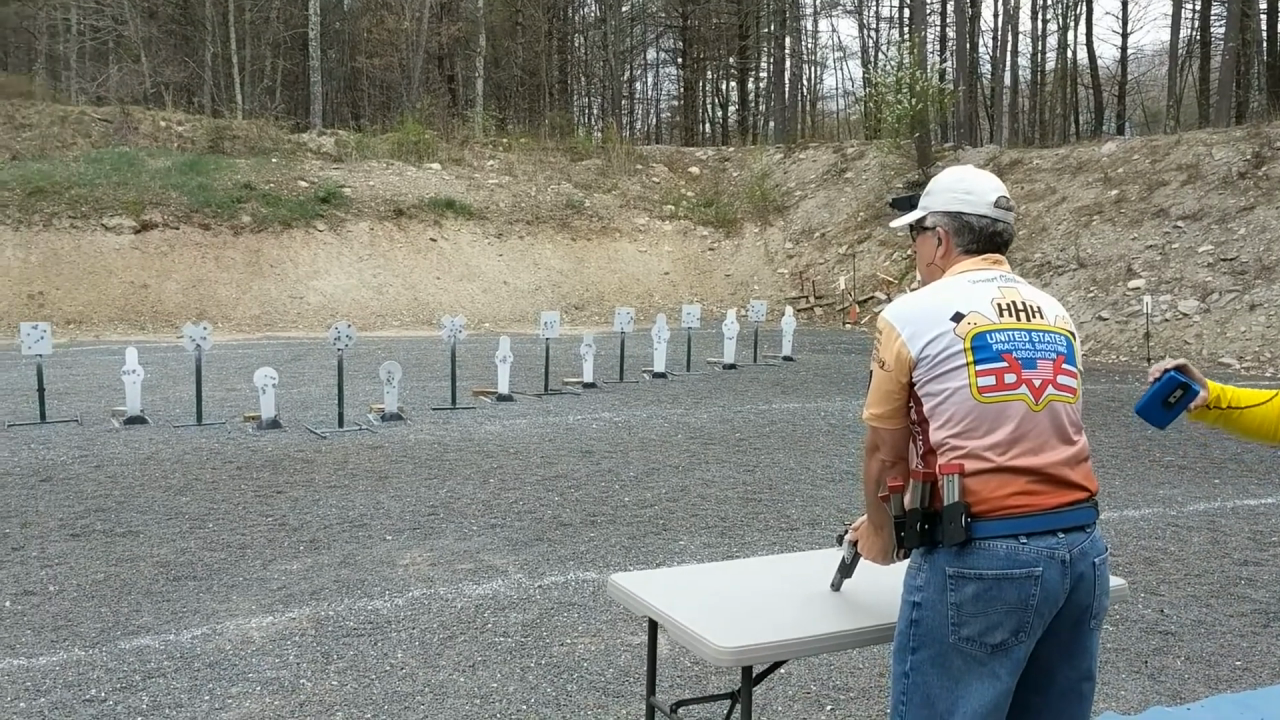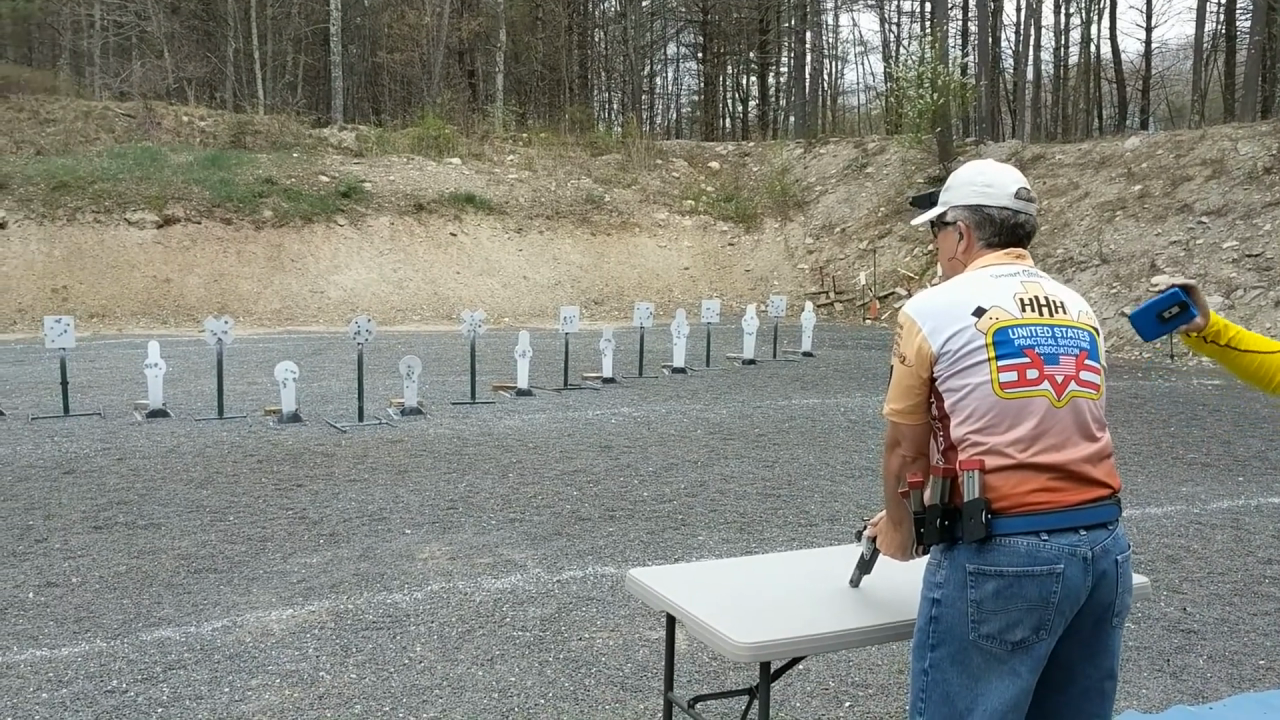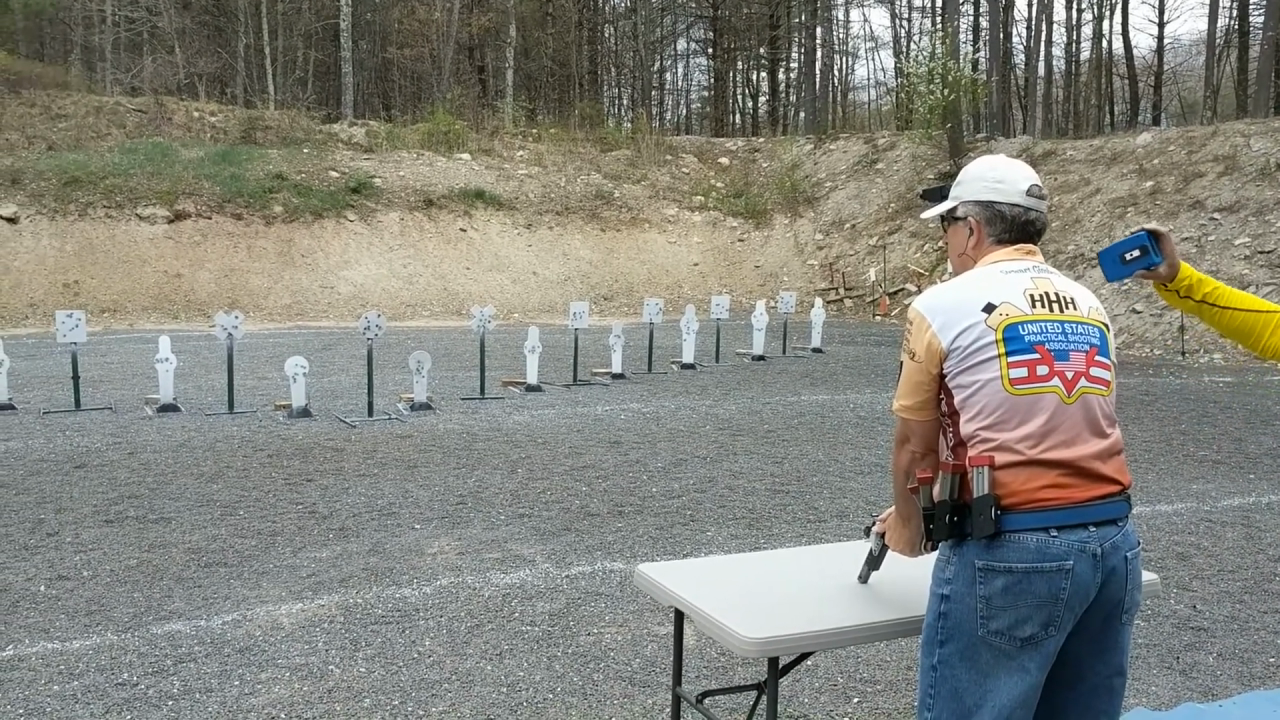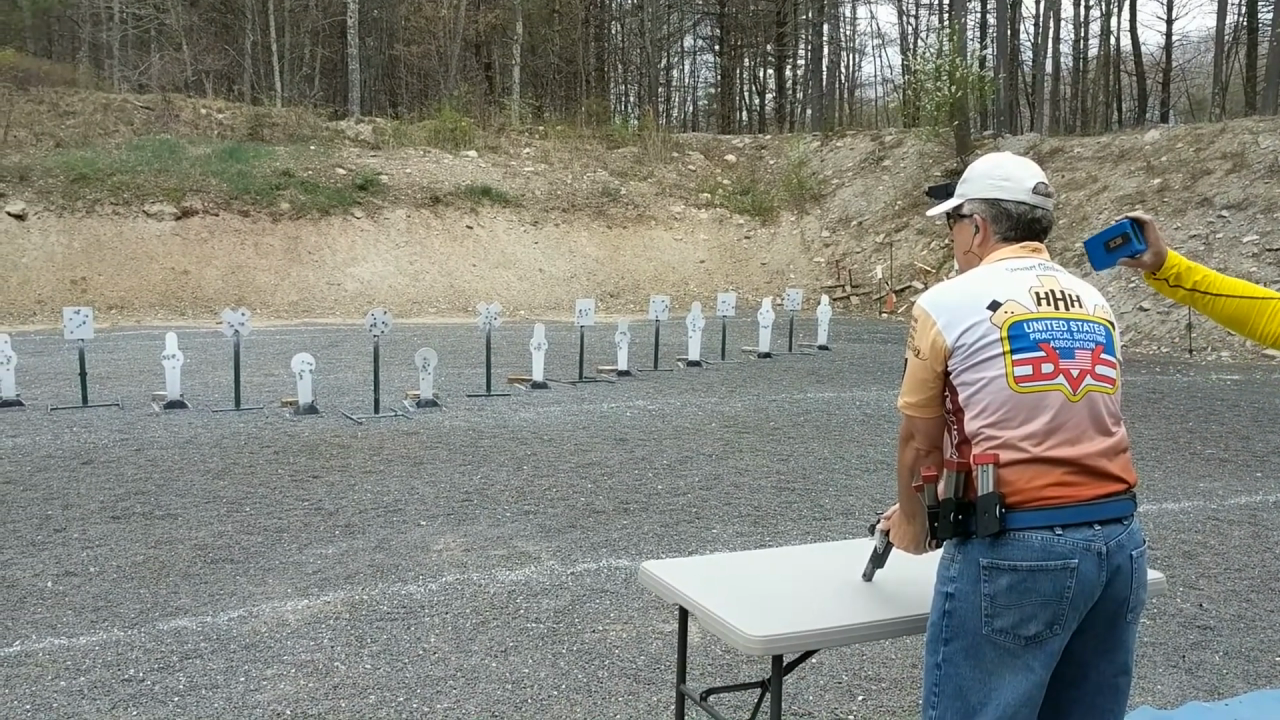
dt=0.7s
person 1, frame 1
left shoulder: (912, 315)
right shoulder: (1056, 313)
left elbow: (885, 454)
left wrist: (880, 531)
left hip: (980, 559)
right hip: (1080, 547)
person 1, frame 2
left shoulder: (933, 309)
right shoulder: (1079, 309)
left elbow: (905, 450)
left wrist: (898, 527)
left hip: (1001, 555)
right hip: (1102, 545)
person 1, frame 3
left shoulder: (943, 306)
right shoulder: (1090, 305)
left elbow: (915, 446)
left wrist: (907, 523)
left hip: (1009, 551)
right hip: (1112, 541)
person 1, frame 4
left shoulder: (948, 302)
right shoulder: (1095, 303)
left elbow: (920, 443)
left wrist: (913, 521)
left hip: (1016, 549)
right hip: (1118, 539)
